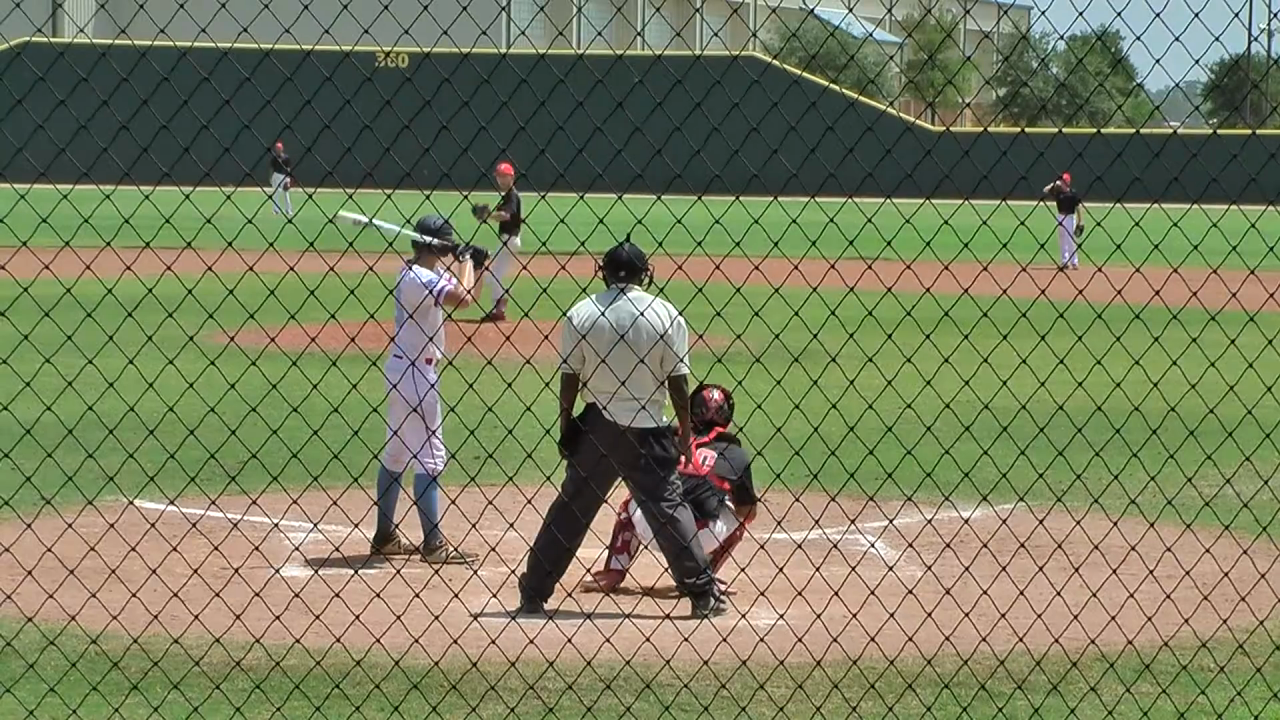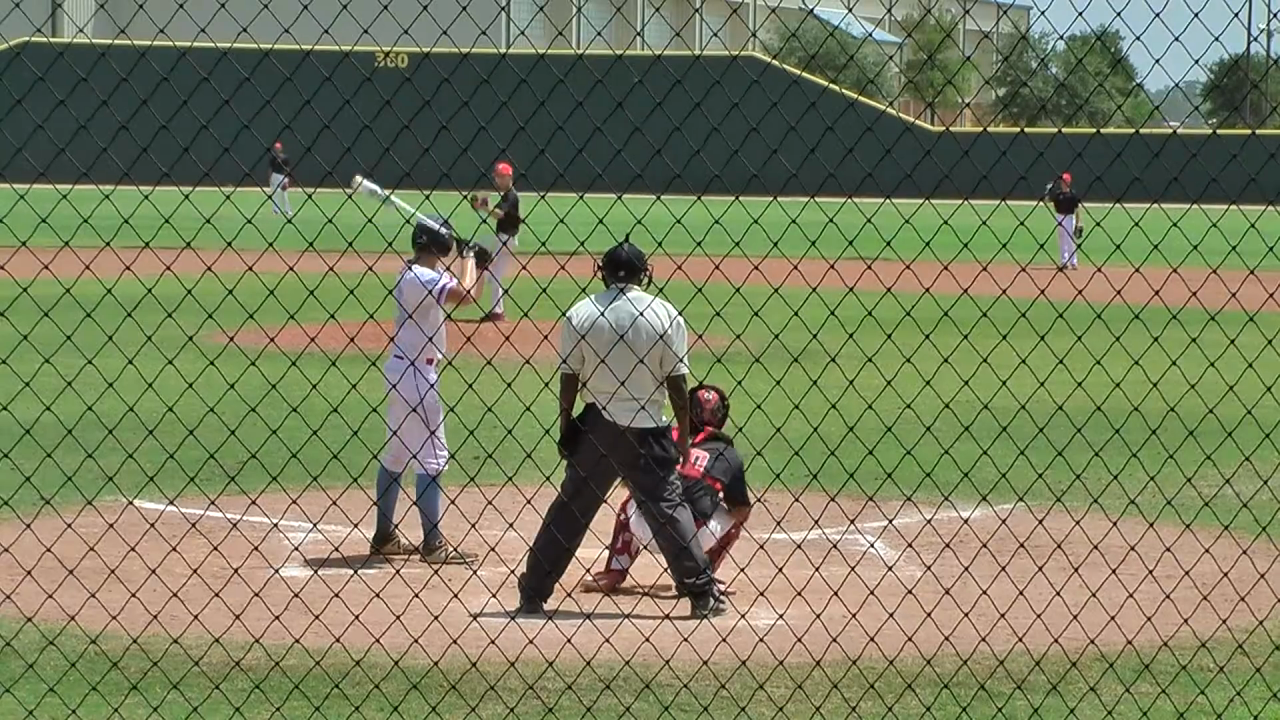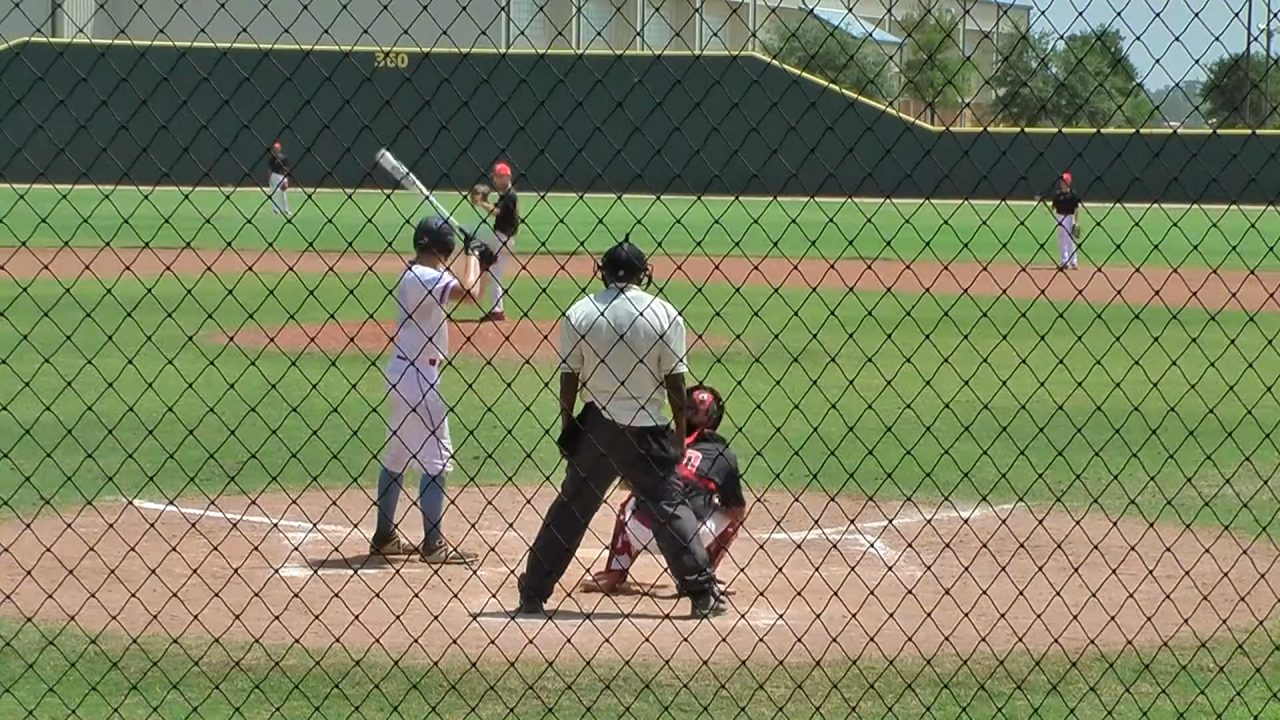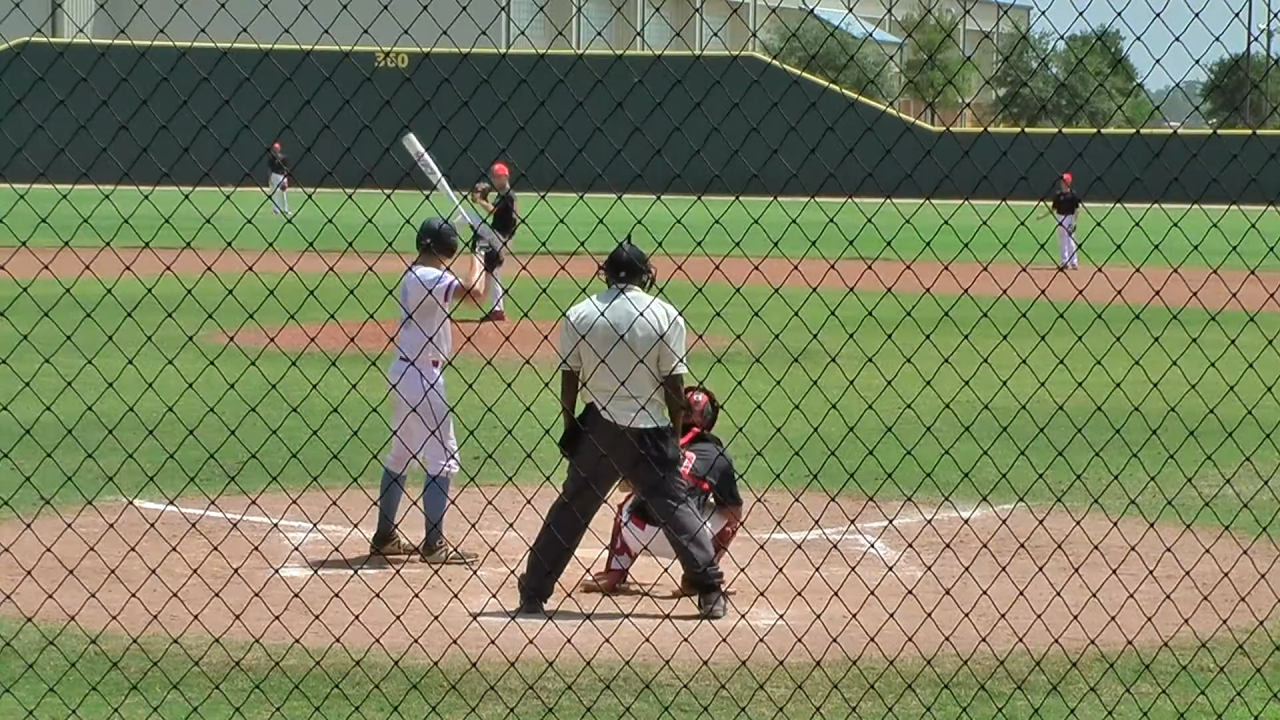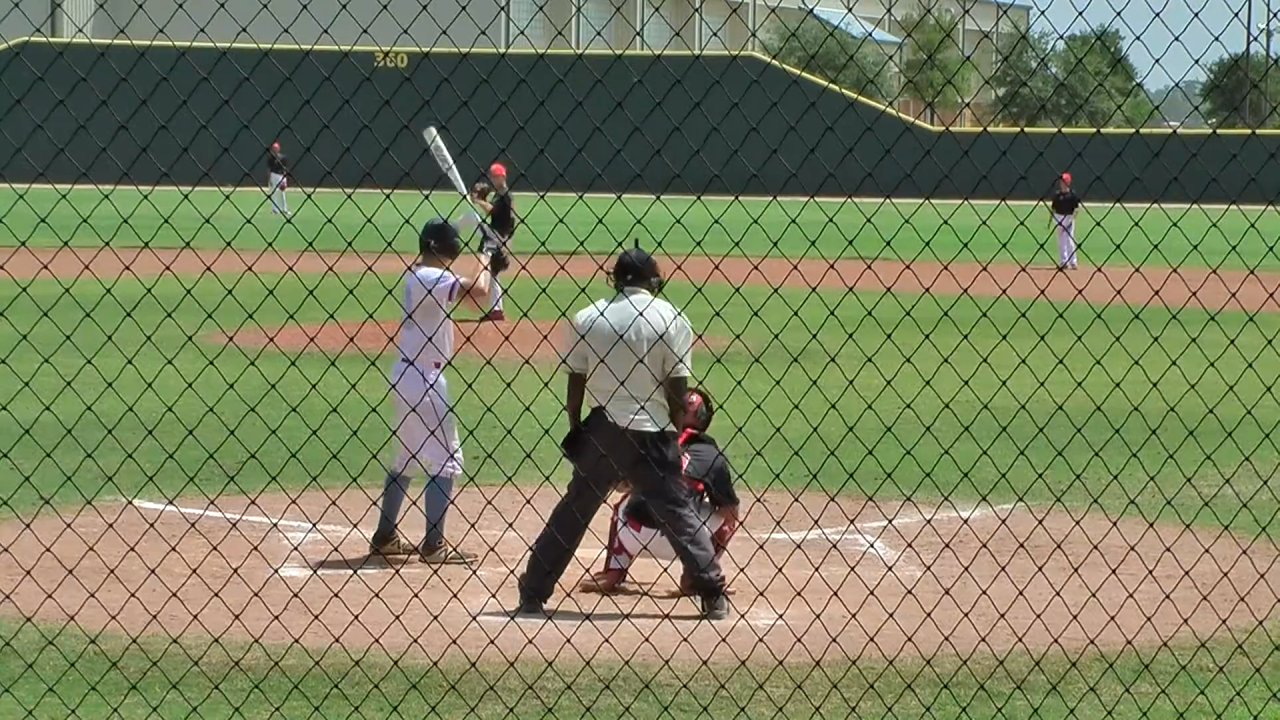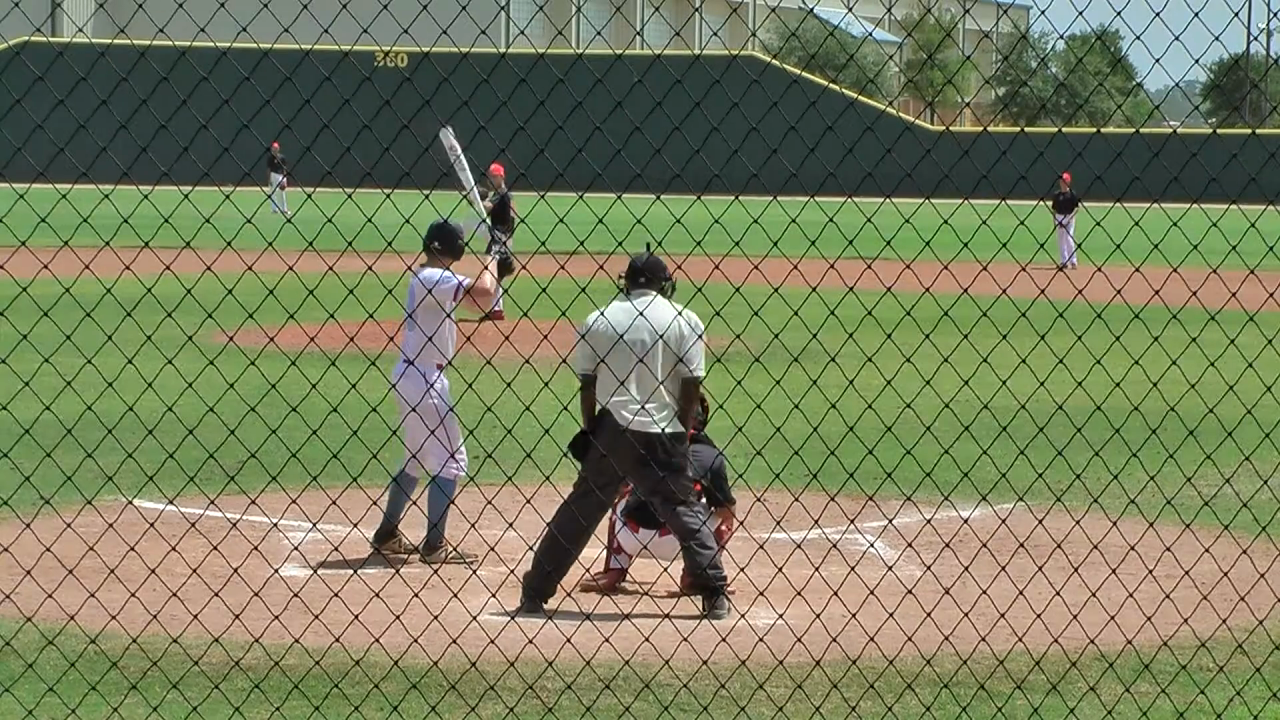
dt=0.1s
person 1, frame 1
left shoulder: (581, 313)
right shoulder: (665, 314)
left elbow: (570, 379)
right elbow: (677, 382)
left wrist: (566, 427)
right wrist: (685, 432)
left hip: (597, 426)
right hip: (648, 430)
left knee: (570, 510)
right knee: (669, 510)
left ankle: (533, 593)
right ankle: (704, 594)
person 1, frame 2
left shoulder: (580, 313)
right shoulder: (665, 314)
left elbow: (569, 379)
right elbow: (676, 382)
left wrist: (566, 427)
right wrist: (683, 433)
left hip: (596, 427)
right hip: (647, 430)
left knee: (569, 510)
right knee: (669, 510)
left ankle: (533, 595)
right ankle: (704, 594)
person 1, frame 3
left shoulder: (579, 313)
right shoulder: (664, 313)
left elbow: (569, 378)
right elbow: (675, 381)
left wrist: (567, 425)
right wrist: (680, 432)
left hip: (597, 426)
right hip: (648, 429)
left knee: (570, 510)
right knee: (672, 509)
left ankle: (532, 595)
right ankle: (705, 594)
person 1, frame 4
left shoulder: (579, 314)
right shoulder: (665, 314)
left elbow: (569, 378)
right elbow: (674, 382)
left wrist: (570, 426)
right wrist: (676, 432)
left hip: (598, 427)
right hip: (648, 430)
left knee: (570, 510)
right knee: (676, 508)
left ankle: (533, 596)
right ankle: (710, 592)
person 1, frame 5
left shoulder: (587, 317)
right shoulder: (672, 318)
left elbow: (576, 382)
right elbow: (678, 385)
left wrist: (575, 428)
right wrist: (676, 433)
left hip: (603, 430)
right hip: (654, 432)
left knee: (573, 511)
right knee: (679, 511)
left ankle: (532, 595)
right ankle: (713, 594)
person 1, frame 6
left shoulder: (599, 319)
right shoulder: (685, 320)
left elbow: (587, 383)
right elbow: (691, 386)
left wrist: (589, 430)
right wrist: (685, 433)
left hip: (612, 430)
right hip: (661, 434)
left knee: (578, 512)
right knee: (686, 512)
left ankle: (534, 595)
right ankle: (715, 595)
person 2, frame 1
left shoulder: (428, 274)
right shoulder: (419, 277)
left elbow: (463, 296)
right elbow: (462, 299)
left wrist: (475, 265)
right wrist: (466, 260)
left hip: (406, 371)
right hip: (414, 373)
left knee: (396, 453)
right knee: (430, 456)
left ankle: (385, 536)
right ankle: (433, 544)
person 2, frame 2
left shoulder: (426, 274)
right shoulder: (420, 276)
left elbow: (467, 295)
right elbow: (464, 295)
left wrist: (476, 264)
right wrist: (468, 258)
left hip: (407, 371)
right hip: (415, 373)
left knee: (397, 453)
right knee: (432, 456)
left ankle: (384, 536)
right ankle: (433, 544)
person 2, frame 3
left shoulder: (420, 274)
right shoulder: (423, 276)
left elbow: (466, 293)
right elbow: (469, 294)
left wrist: (480, 263)
right wrist: (473, 256)
left hip: (407, 371)
right hip: (418, 374)
left knee: (399, 454)
right knee: (437, 457)
left ankle: (384, 536)
right ankle: (433, 545)
person 2, frame 4
left shoulder: (422, 275)
right shoulder: (426, 277)
left elbow: (471, 293)
right elbow: (473, 293)
left wrist: (483, 264)
right wrist: (478, 256)
left hip: (410, 373)
right hip: (420, 375)
left knee: (401, 454)
right knee: (442, 459)
left ankle: (385, 536)
right ankle: (434, 545)
person 2, frame 5
left shoulder: (423, 276)
right shoulder: (430, 278)
left elbow: (473, 293)
right elbow: (478, 292)
left wrist: (489, 268)
right wrist: (484, 255)
left hip: (412, 376)
right hip: (422, 378)
left knee: (408, 458)
right knee: (447, 460)
left ankle: (385, 536)
right ankle: (434, 545)
person 2, frame 6
left shoulder: (427, 277)
right shoulder: (433, 279)
left elbow: (477, 295)
right elbow: (483, 292)
left wrist: (494, 270)
right wrist: (491, 257)
left hip: (415, 377)
right hip: (423, 379)
left knee: (417, 459)
right knee: (450, 461)
left ankle: (387, 533)
right ankle: (434, 545)
person 3, frame 1
right shoulder: (736, 455)
right elbow: (749, 513)
left hip: (650, 530)
right hip: (700, 537)
left knee: (632, 505)
right knee: (738, 519)
left ankle: (613, 574)
person 3, frame 2
right shoulder: (730, 455)
right elbow: (742, 514)
left hip: (646, 531)
left knee: (631, 505)
right knee: (733, 519)
left ankle: (613, 574)
person 3, frame 3
right shoulder: (723, 454)
right elbow: (738, 514)
left hip: (640, 532)
left knee: (631, 505)
right knee: (731, 519)
left ankle: (614, 575)
person 3, frame 4
right shoulder: (718, 455)
left elbow: (625, 483)
right elbow: (735, 514)
left hip: (637, 534)
left knee: (628, 505)
right knee: (729, 519)
left ankle: (614, 575)
person 3, frame 5
right shoulder: (713, 455)
right elbow: (730, 513)
left hip: (632, 537)
left knee: (625, 505)
right knee: (726, 518)
left ankle: (612, 574)
person 3, frame 6
right shoulder: (711, 455)
right elbow: (727, 512)
left hip: (630, 539)
right hip: (675, 542)
left knee: (622, 505)
right knee: (725, 519)
left ankle: (612, 574)
right ankle: (695, 578)
